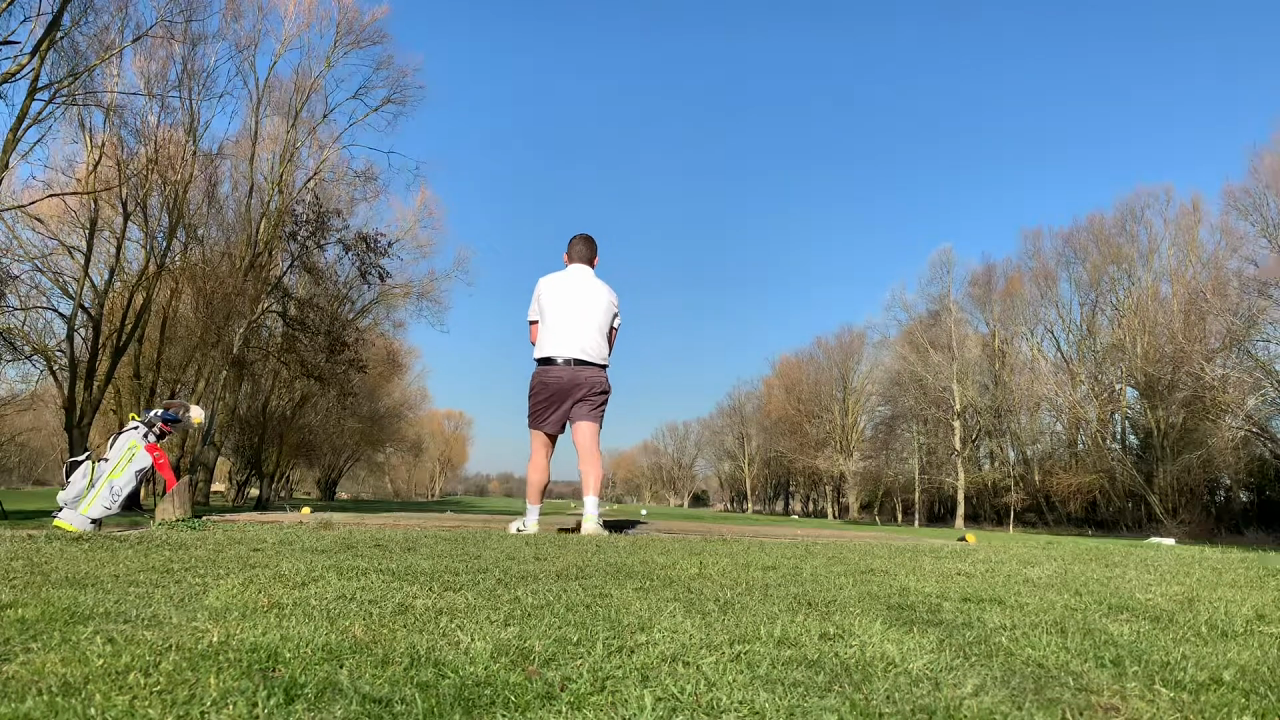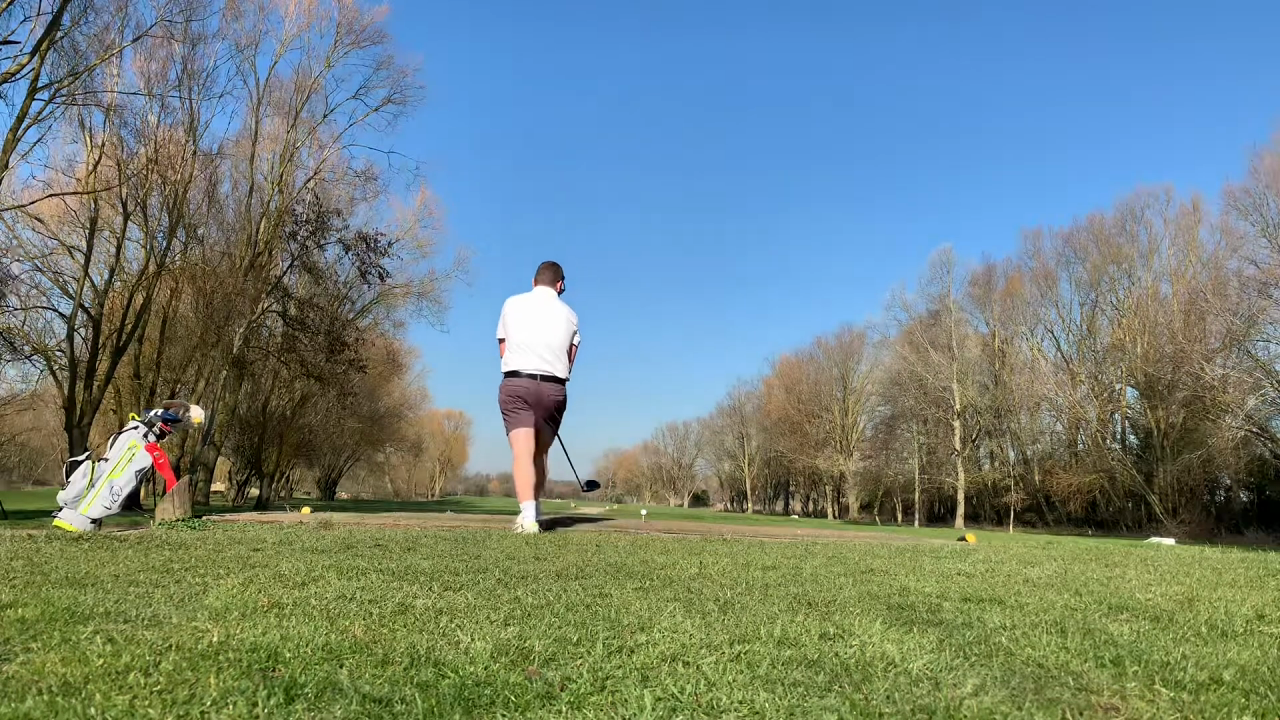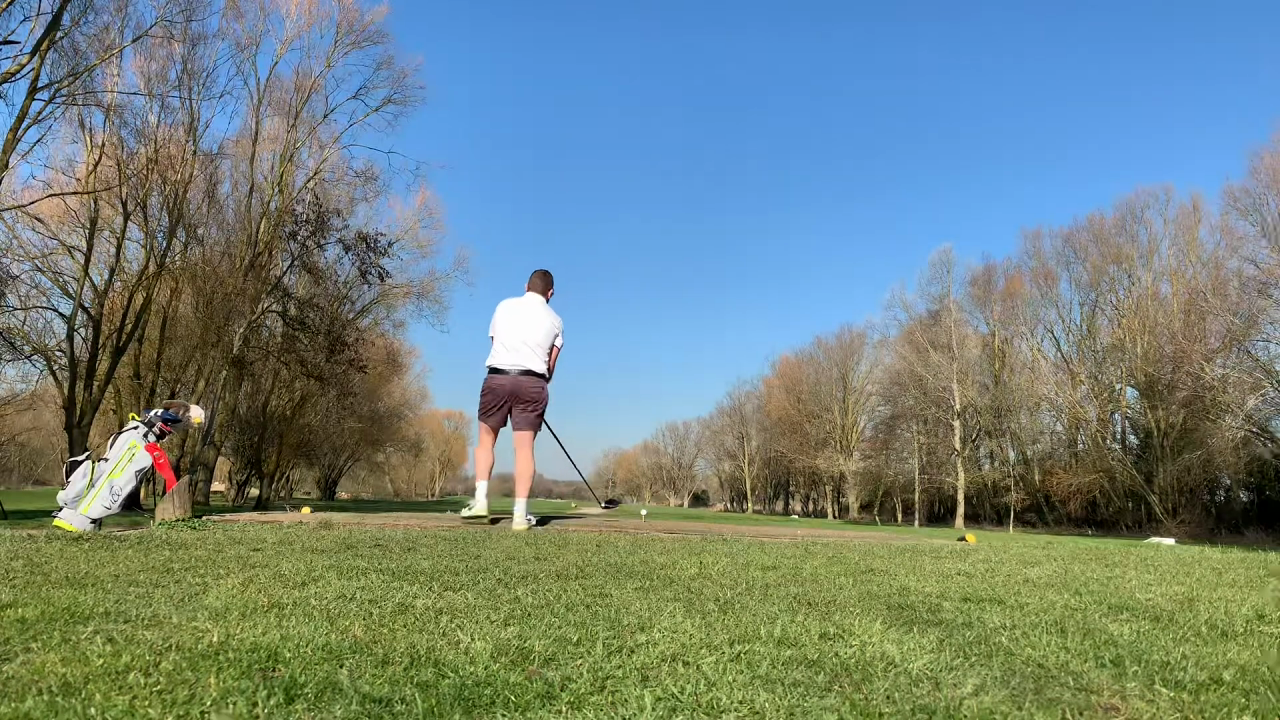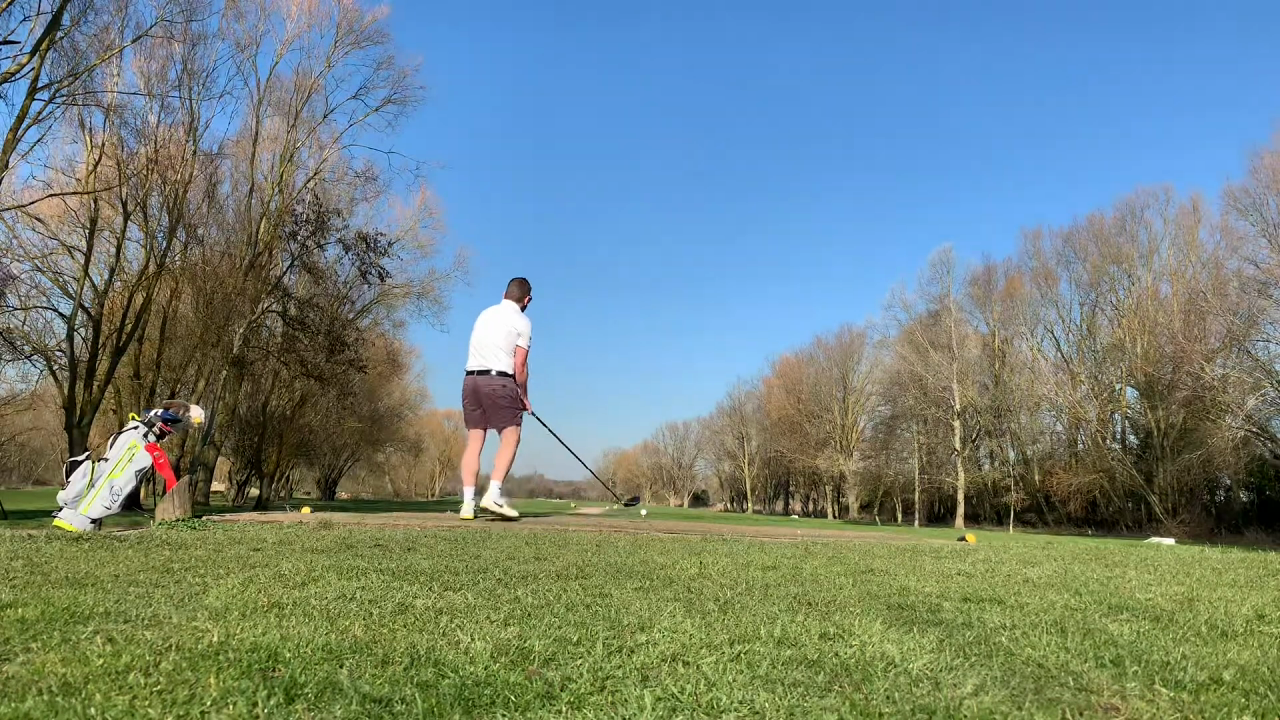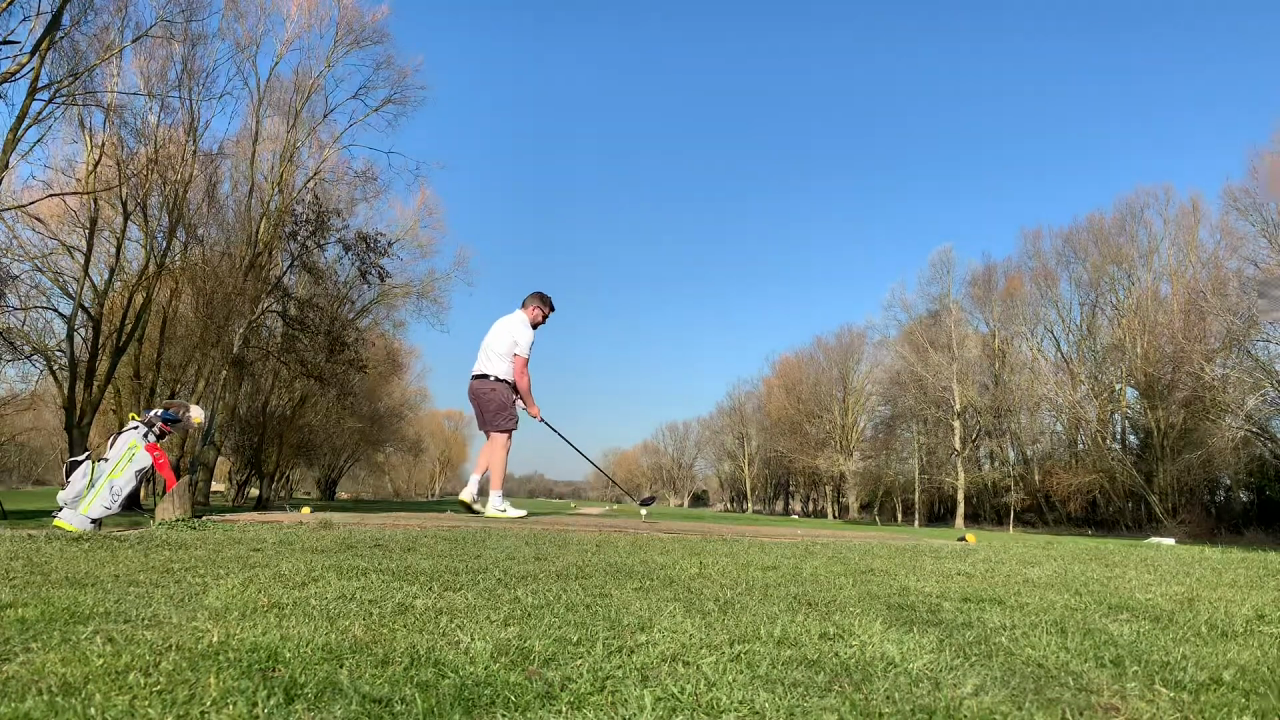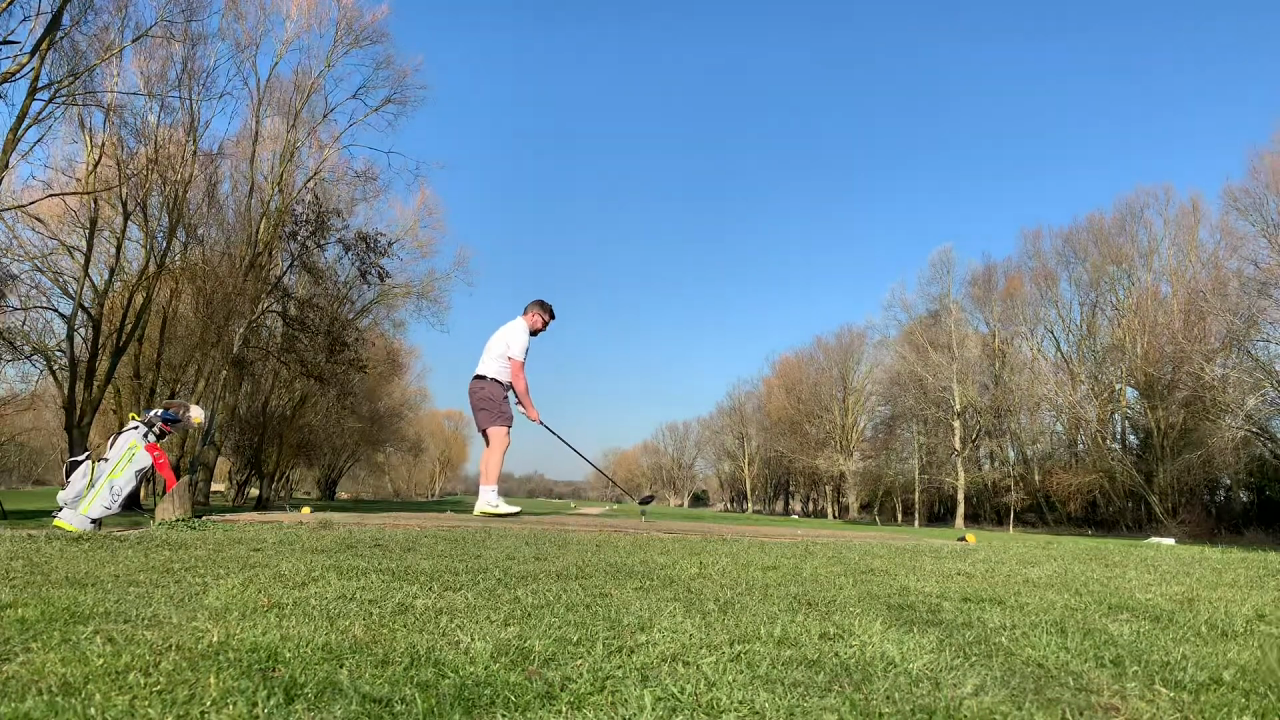
dt=0.5s
person 1, frame 1
left shoulder: (546, 283)
right shoulder: (608, 293)
left elbow: (535, 337)
right elbow: (609, 344)
left hip: (550, 372)
right hip: (592, 375)
left knee: (541, 451)
right knee: (589, 448)
left ankle: (530, 520)
right ankle: (591, 516)
person 1, frame 2
left shoulder: (512, 304)
right shoulder: (569, 315)
left elbow: (503, 350)
right elbow: (569, 362)
left hip: (517, 384)
right hip: (553, 388)
left knee: (522, 455)
right knee: (539, 453)
left ankle: (528, 519)
right ankle: (532, 513)
person 1, frame 3
left shoulder: (504, 306)
right shoulder: (554, 319)
right elbow: (550, 364)
right wrist: (539, 389)
left hip: (498, 379)
right hip: (532, 383)
left knee: (486, 439)
right knee: (524, 448)
left ankle: (480, 498)
right ankle: (520, 513)
person 1, frame 4
left shoulder: (485, 314)
right shoulder: (522, 321)
right elbow: (519, 366)
right wrist: (524, 397)
left hip: (471, 380)
right hip: (499, 382)
left knee: (474, 443)
right knee: (510, 439)
left ankle: (468, 503)
right ankle: (493, 495)
person 1, frame 5
left shoulder: (506, 321)
right shoulder: (524, 330)
right elbow: (520, 373)
left wrist: (518, 396)
right wrist: (531, 405)
left hip: (478, 384)
right hip: (495, 387)
left knee: (493, 441)
right knee: (501, 444)
left ankle: (471, 489)
right ankle: (495, 504)
person 1, frame 6
left shoulder: (513, 329)
right shoulder: (520, 334)
right elbow: (517, 376)
left wrist: (522, 403)
right wrist: (530, 408)
left hip: (485, 387)
right hip: (489, 388)
left knee: (493, 444)
right knee: (500, 440)
left ankle: (484, 500)
right ankle: (490, 498)
